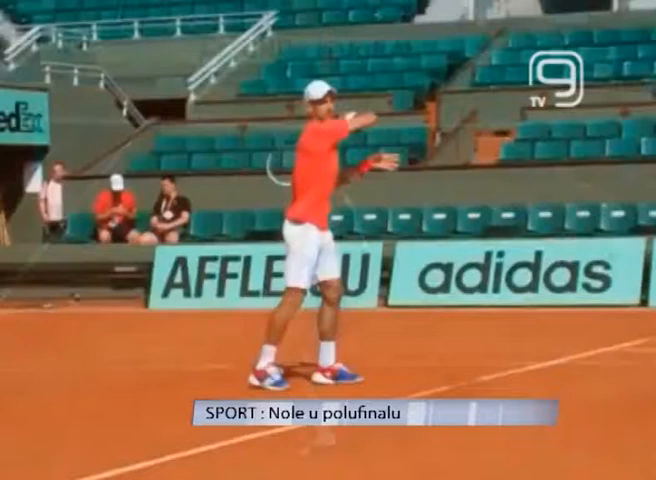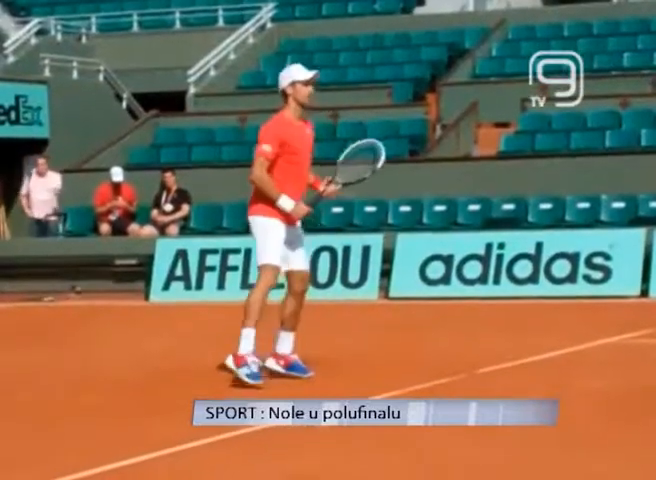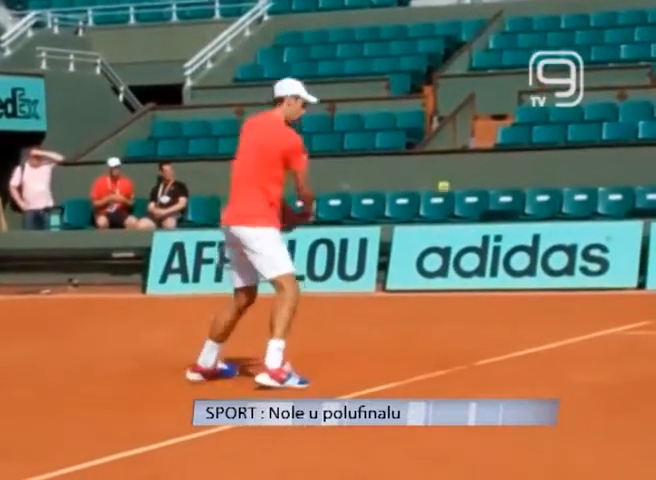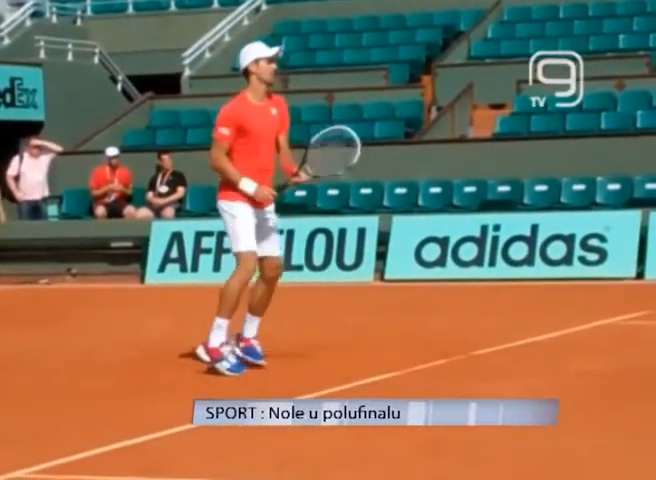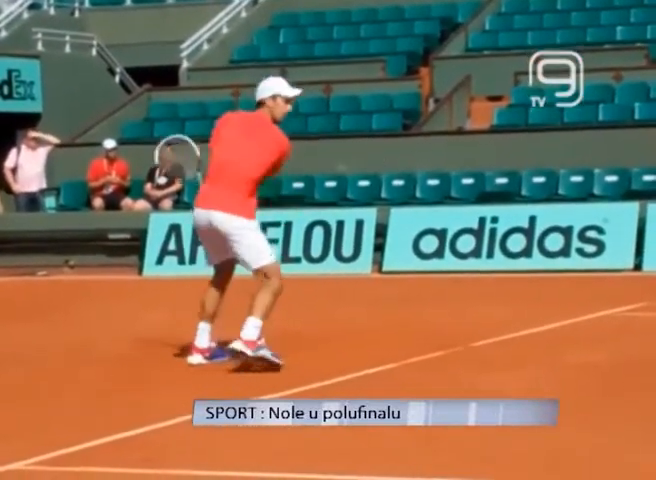
dt=1s
person 1, frame 1
left shoulder: (325, 135)
right shoulder: (316, 132)
left elbow: (336, 178)
right elbow: (367, 121)
left wrist: (369, 163)
right wrist: (350, 119)
left hip: (318, 226)
right hip: (302, 225)
left knee: (333, 293)
right knee: (294, 297)
left ankle: (327, 365)
right ankle: (263, 366)
person 1, frame 2
left shoulder: (307, 126)
right shoulder: (274, 126)
right elbow: (257, 175)
left wrist: (320, 184)
right wrist: (288, 203)
left hip: (290, 217)
right hip: (267, 213)
left knee: (299, 284)
right knee: (267, 277)
left ankle: (281, 355)
right ankle: (243, 354)
person 1, frame 3
left shoulder: (252, 123)
right shoulder: (289, 138)
right elbow: (303, 190)
left wrist: (285, 212)
right wrist: (307, 209)
left hip: (237, 222)
right hip: (255, 225)
left knee: (245, 297)
right knee: (289, 290)
left ankle: (207, 362)
right ankle: (273, 367)
person 1, frame 4
left shoulder: (279, 106)
right shoulder: (232, 110)
left elbow: (282, 148)
right elbow: (216, 160)
left wrist: (292, 171)
right wrist: (250, 186)
left hip: (260, 201)
right hip: (236, 200)
left knee: (273, 270)
right knee: (246, 268)
left ankle: (245, 338)
right ankle: (214, 344)
person 1, frame 5
left shoulder: (227, 120)
right shoulder: (282, 142)
left hip: (204, 209)
right hip: (236, 214)
left knee: (223, 272)
right knee: (273, 279)
left ankle: (201, 345)
right ankle: (250, 339)
